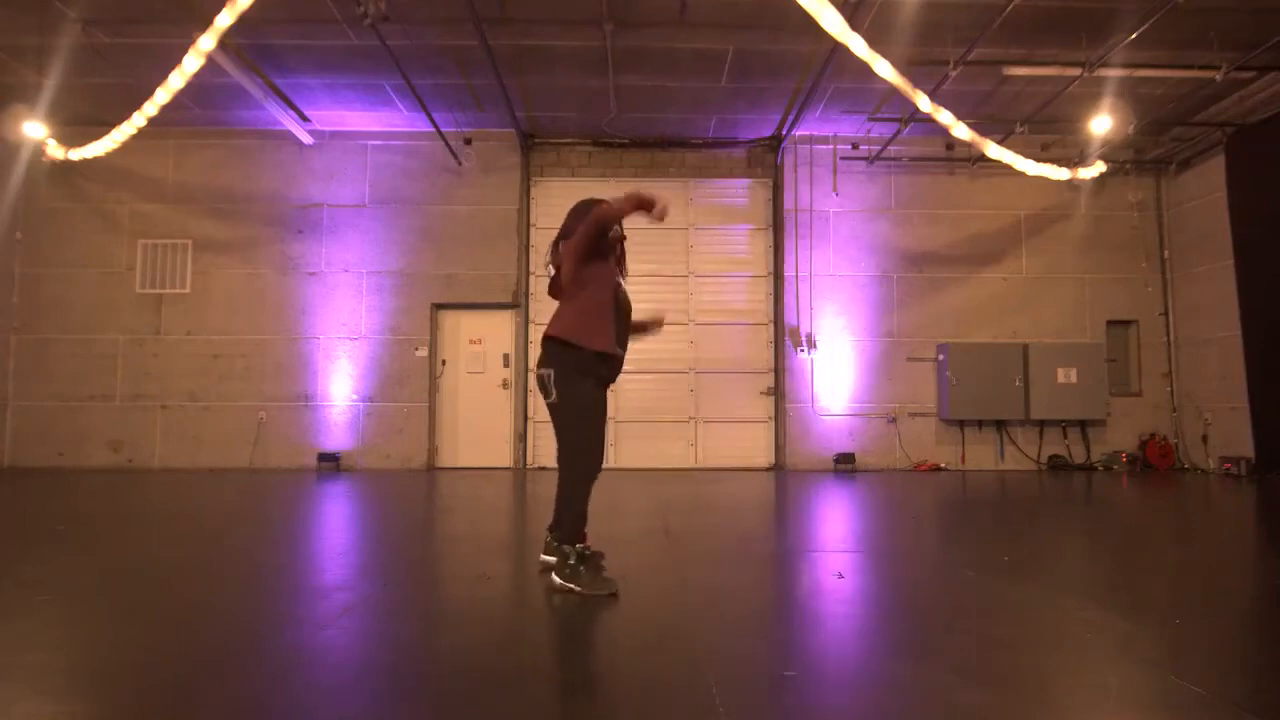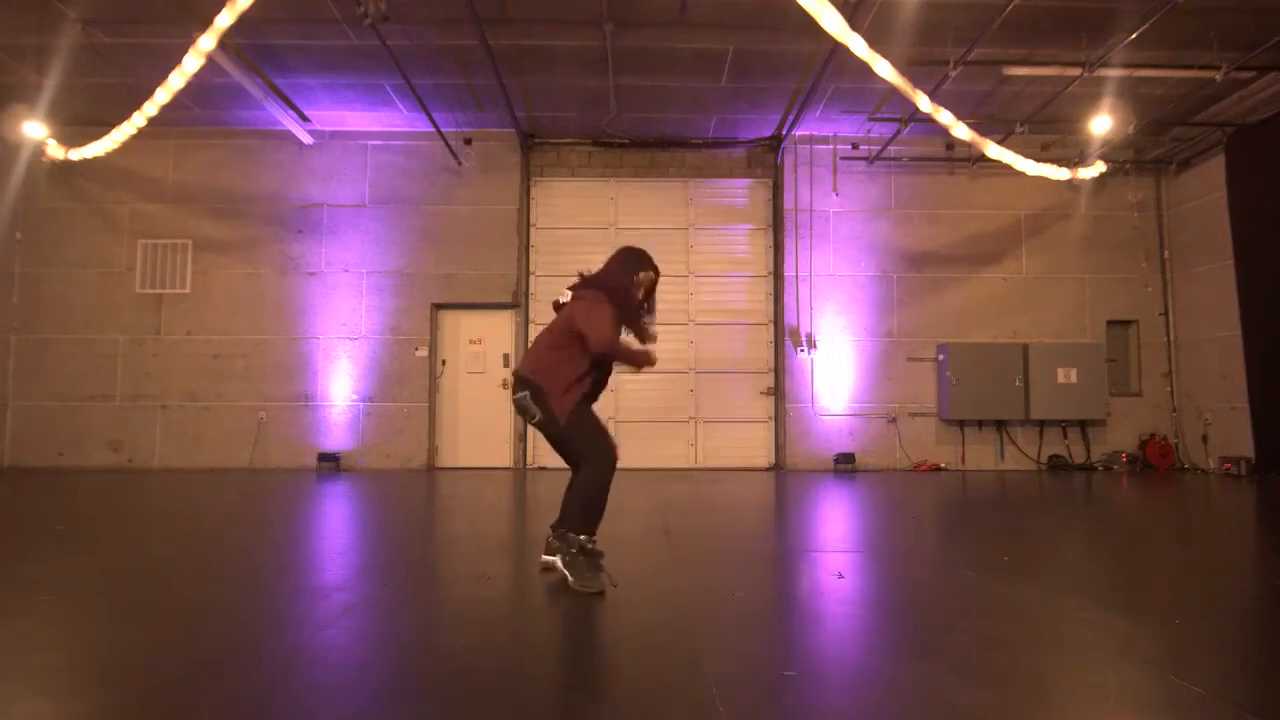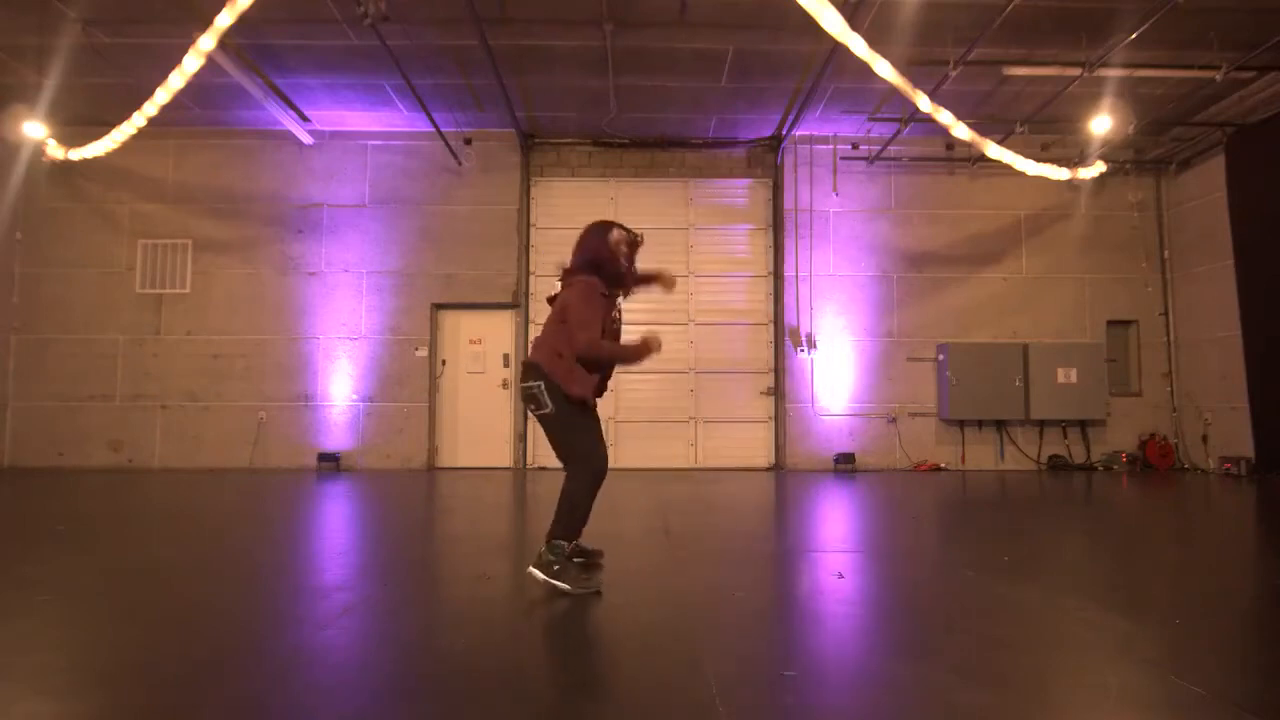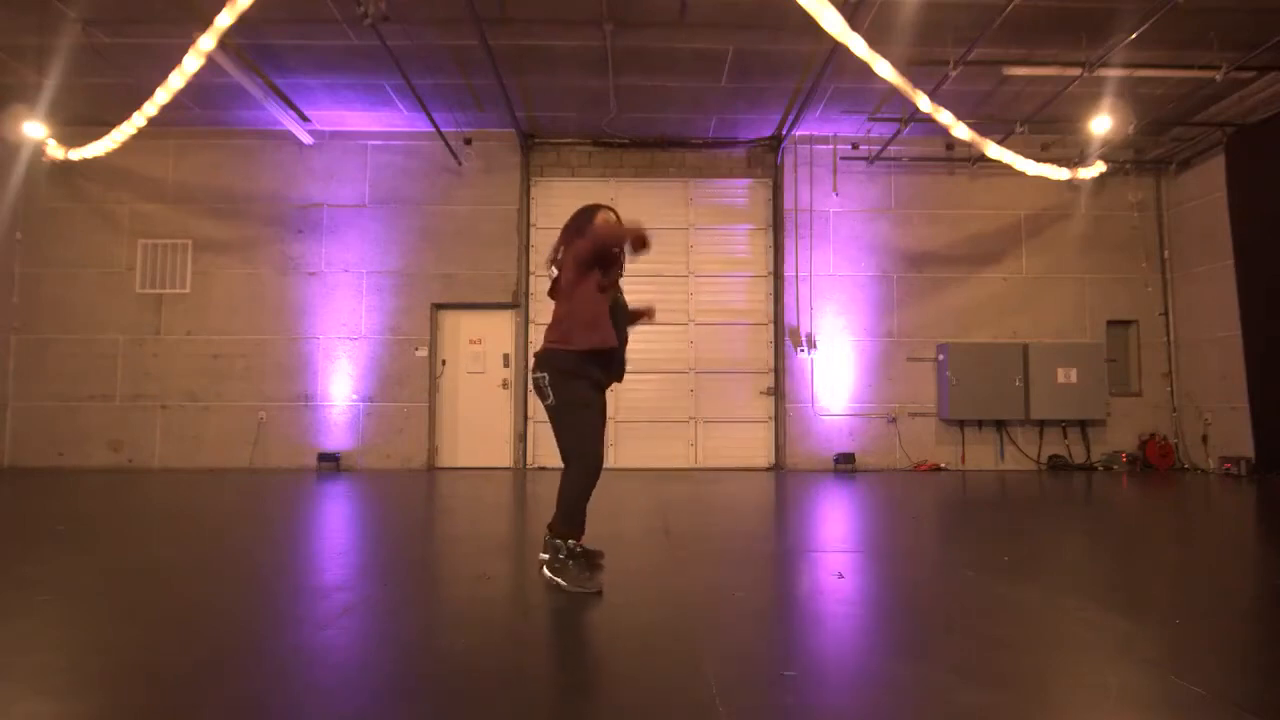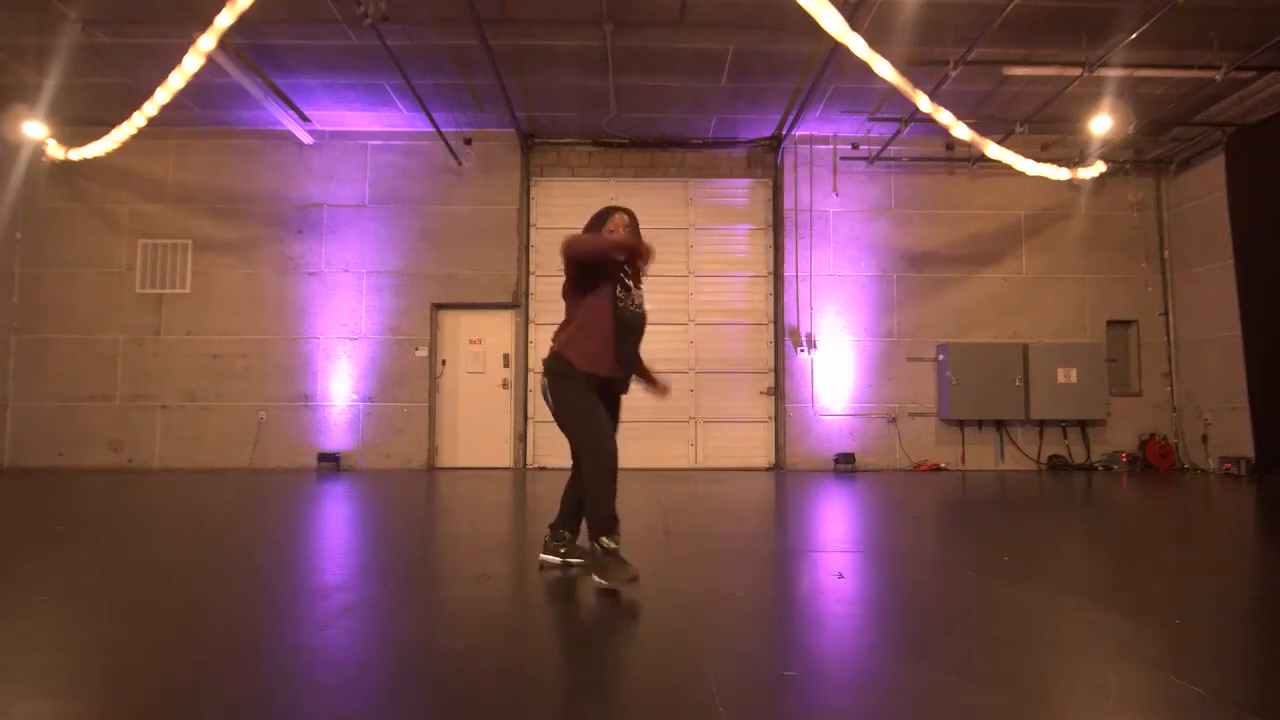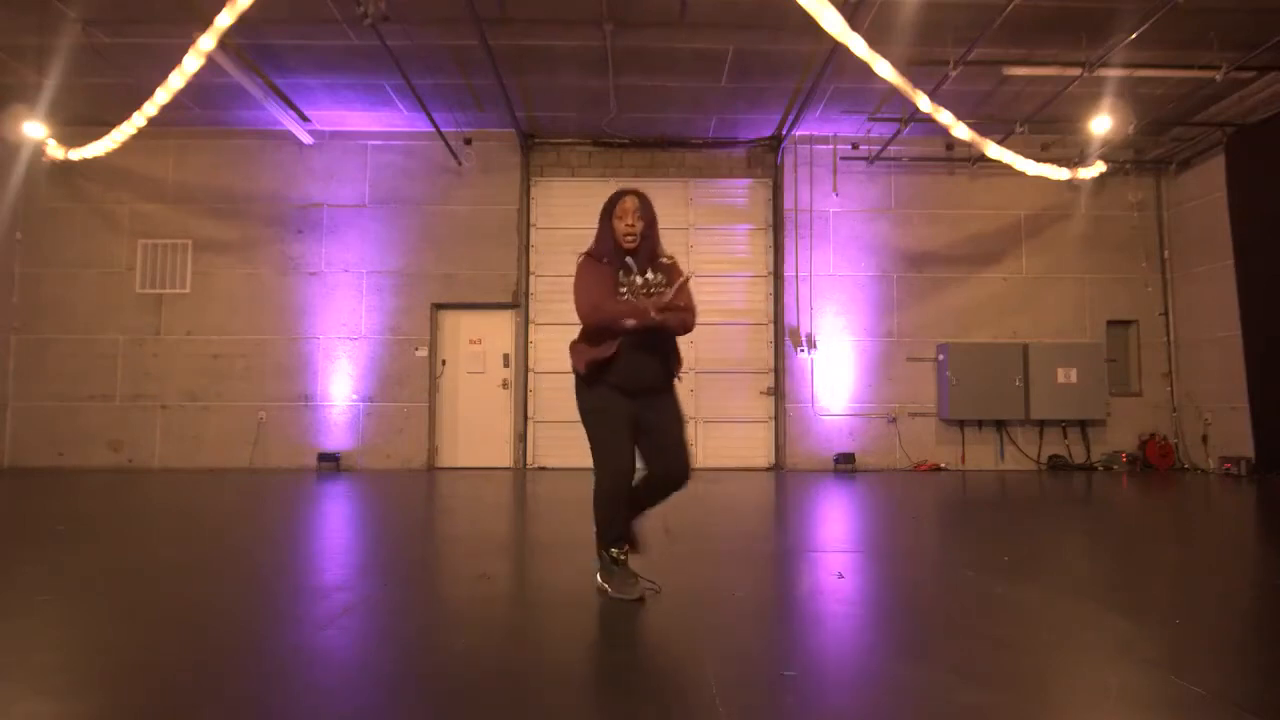
dt=0.4s
person 1, frame 1
left shoulder: (599, 266)
right shoulder: (579, 251)
right elbow: (603, 218)
left wrist: (642, 326)
right wrist: (644, 203)
left hip: (586, 370)
right hip: (568, 367)
left knee: (579, 459)
right knee: (582, 460)
left ankle: (558, 541)
right ankle: (572, 560)
person 1, frame 2
left shoulder: (608, 302)
right shoulder: (594, 303)
right elbow: (602, 343)
left wrist: (641, 329)
right wrist: (640, 357)
left hip: (563, 393)
right hip: (542, 392)
left knee: (590, 464)
right knee: (600, 458)
left ankle: (560, 543)
right ankle: (574, 547)
person 1, frame 3
left shoulder: (602, 285)
right shoulder: (585, 288)
left elbow: (624, 279)
right elbow: (589, 346)
left wrist: (654, 276)
right wrist: (637, 350)
left hip: (567, 386)
right hip: (550, 384)
left knee: (590, 465)
right knee: (590, 464)
left ankle: (564, 544)
right ankle: (553, 557)
person 1, frame 4
left shoulder: (601, 276)
right shoulder: (581, 262)
right elbow: (603, 237)
left wrist: (636, 315)
right wrist: (636, 236)
left hip: (586, 376)
right hip: (564, 373)
left knee: (583, 462)
right knee: (586, 460)
left ankle: (559, 542)
right ankle: (561, 555)
person 1, frame 5
left shoulder: (628, 279)
right shoulder: (588, 268)
right elbow: (572, 247)
left wrist: (647, 378)
right wrist: (624, 250)
left hip: (604, 384)
right hip: (571, 378)
left knee: (590, 463)
right knee: (600, 456)
left ankle: (559, 540)
right ankle: (605, 550)
person 1, frame 6
left shoulder: (666, 268)
right shoulder: (594, 267)
left elbow: (686, 318)
right elbow: (593, 314)
left wrist: (645, 318)
right wrist: (652, 308)
left hip: (655, 389)
right hip: (603, 386)
left knee: (674, 470)
right knee: (616, 471)
left ankle: (623, 515)
right ankle: (612, 562)
